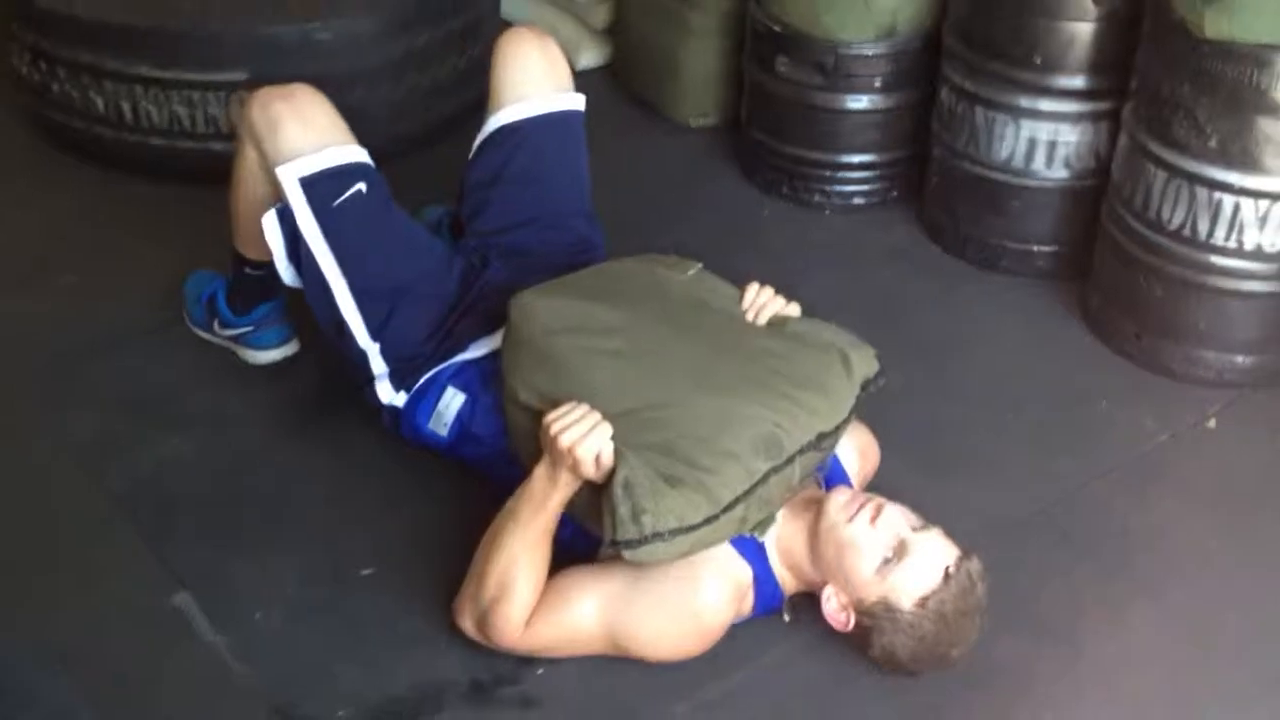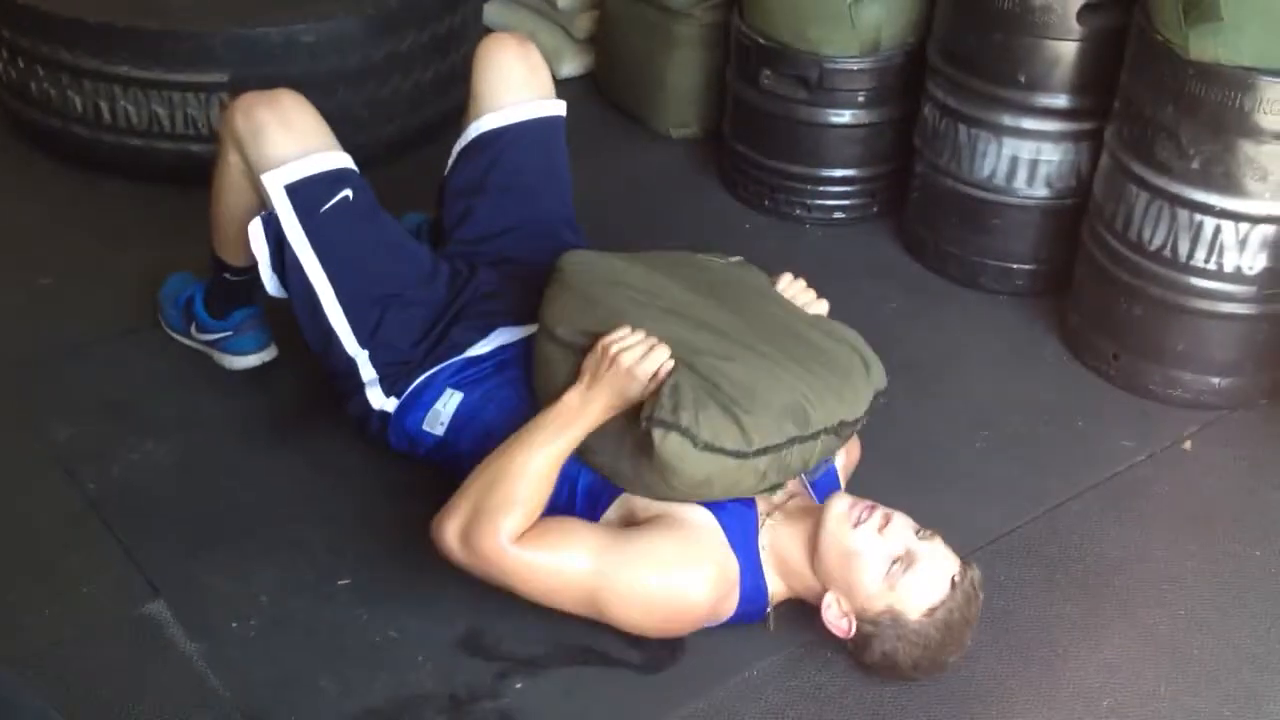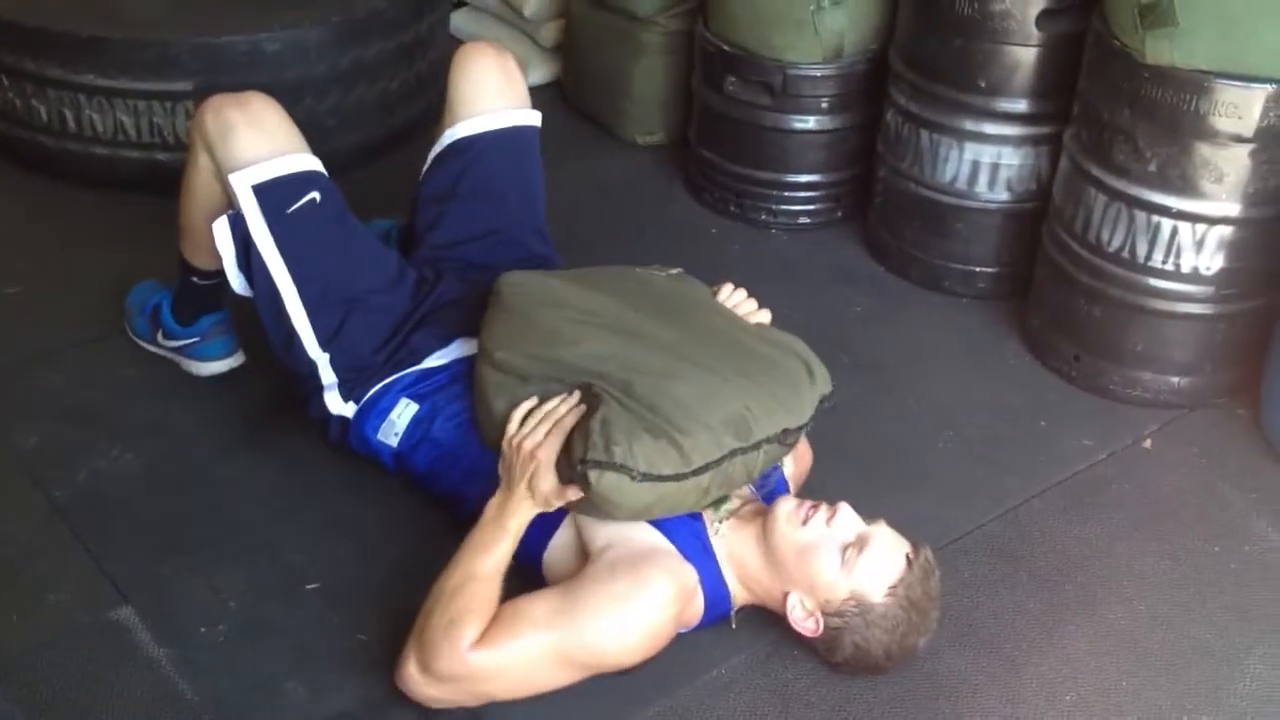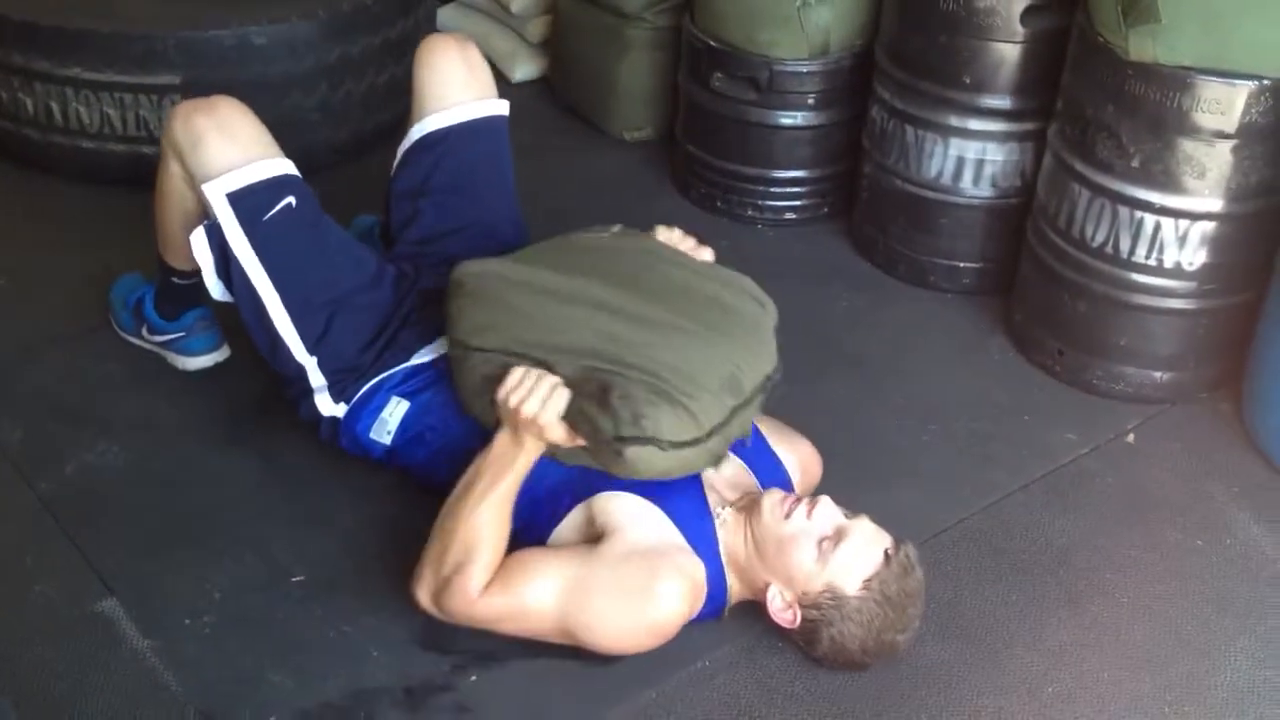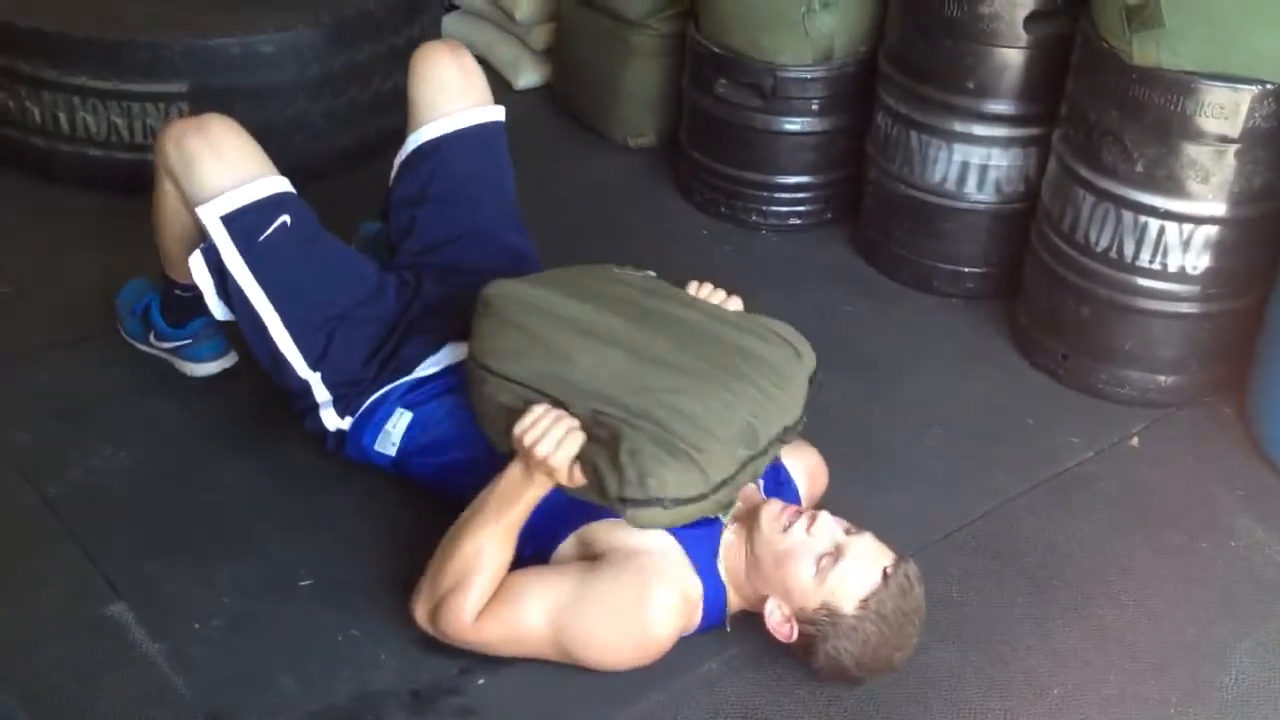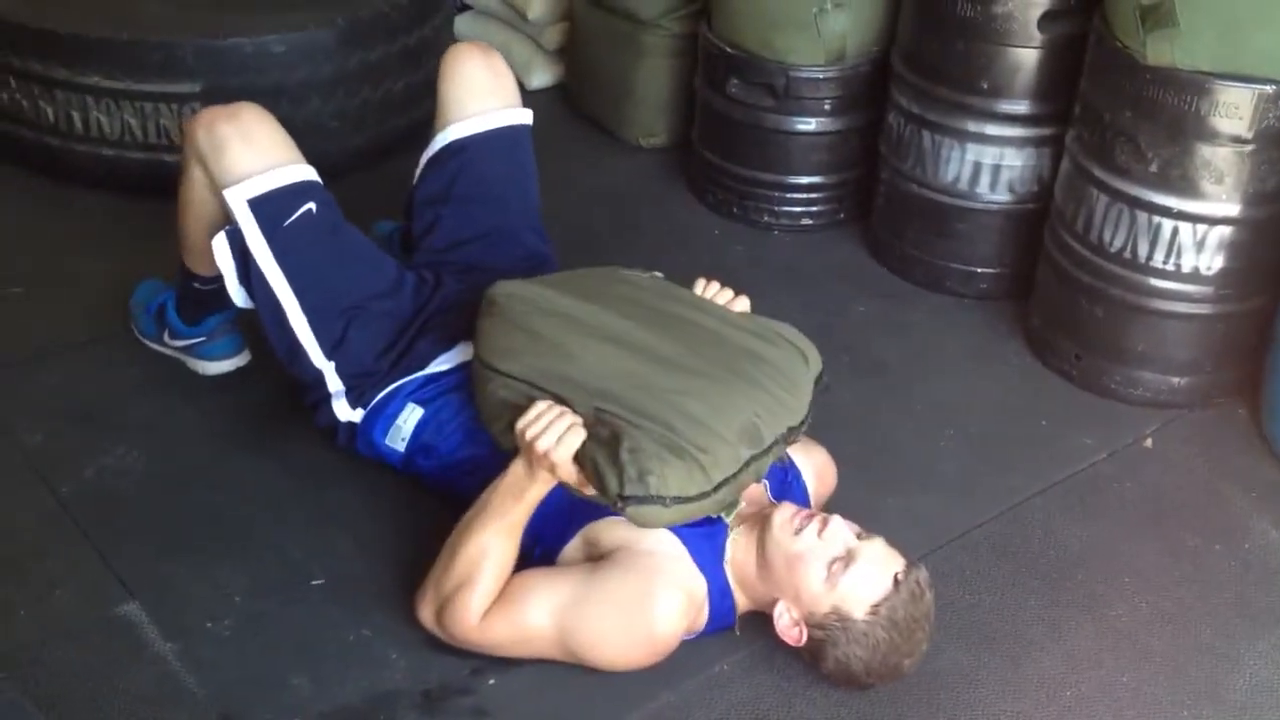
dt=0.7s
person 1, frame 1
left shoulder: (704, 599)
right shoulder: (843, 455)
left elbow: (487, 617)
left wrist: (557, 470)
right wrist: (771, 334)
left hip: (438, 360)
left knee: (280, 110)
right knee: (525, 46)
left ankle: (247, 309)
right ankle: (463, 233)
person 1, frame 2
left shoulder: (691, 579)
right shoulder: (826, 455)
left elbow: (468, 533)
left wrist: (590, 398)
left hip: (422, 369)
right hip: (536, 304)
left knee: (264, 116)
right knee: (506, 51)
left ankle: (225, 315)
right ankle: (446, 250)
person 1, frame 3
left shoulder: (653, 598)
right shoulder: (774, 469)
left elbow: (430, 672)
left wrist: (514, 500)
left hip: (384, 374)
left knee: (232, 118)
right knee: (483, 61)
left ankle: (193, 320)
right ankle: (414, 252)
person 1, frame 4
left shoulder: (654, 594)
right shoulder: (788, 464)
left elbow: (444, 590)
left wrist: (520, 439)
left hip: (376, 373)
left knee: (203, 124)
right knee: (446, 53)
left ankle: (174, 315)
right ankle: (396, 255)
person 1, frame 5
left shoulder: (656, 610)
right shoulder: (794, 474)
left elbow: (442, 612)
left wrist: (531, 477)
left hip: (380, 386)
left knee: (195, 144)
right knee: (441, 60)
left ankle: (180, 322)
right ankle: (384, 263)
person 1, frame 6
left shoulder: (657, 607)
right shoulder: (807, 474)
left elbow: (448, 612)
left wrist: (532, 472)
left hip: (395, 383)
left knee: (226, 130)
right knee: (472, 62)
left ankle: (197, 320)
right ankle: (417, 256)
